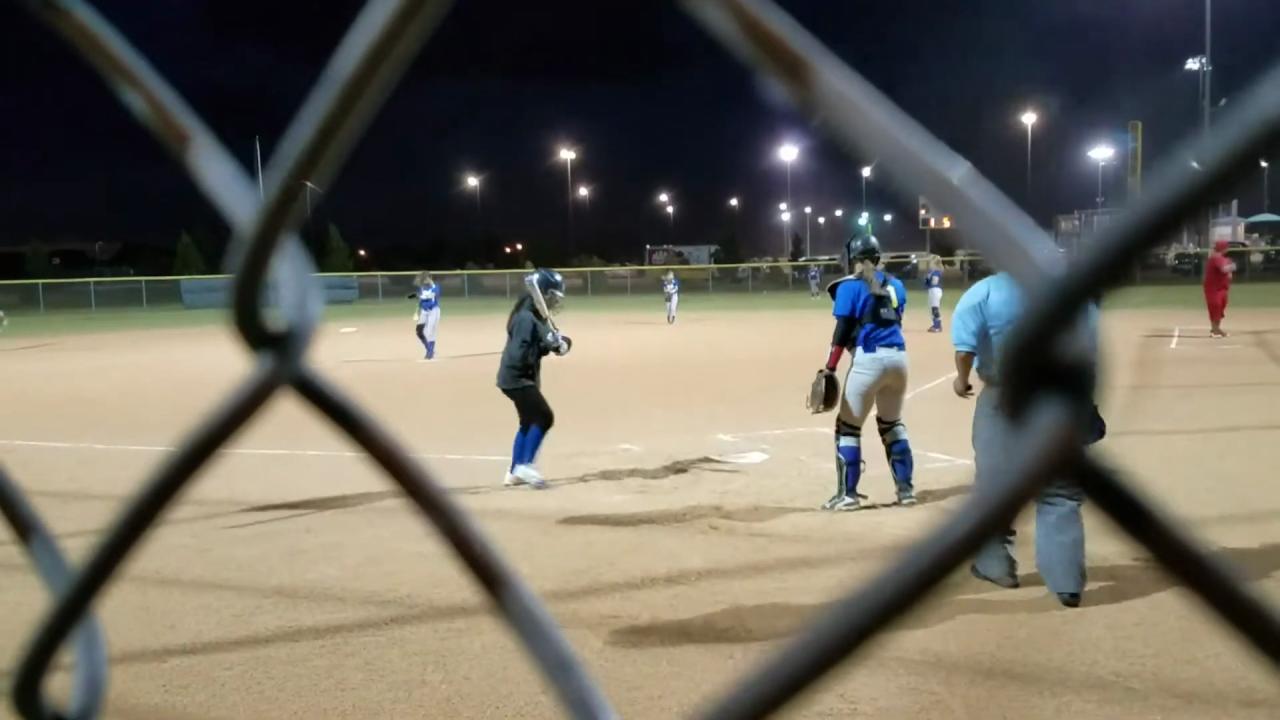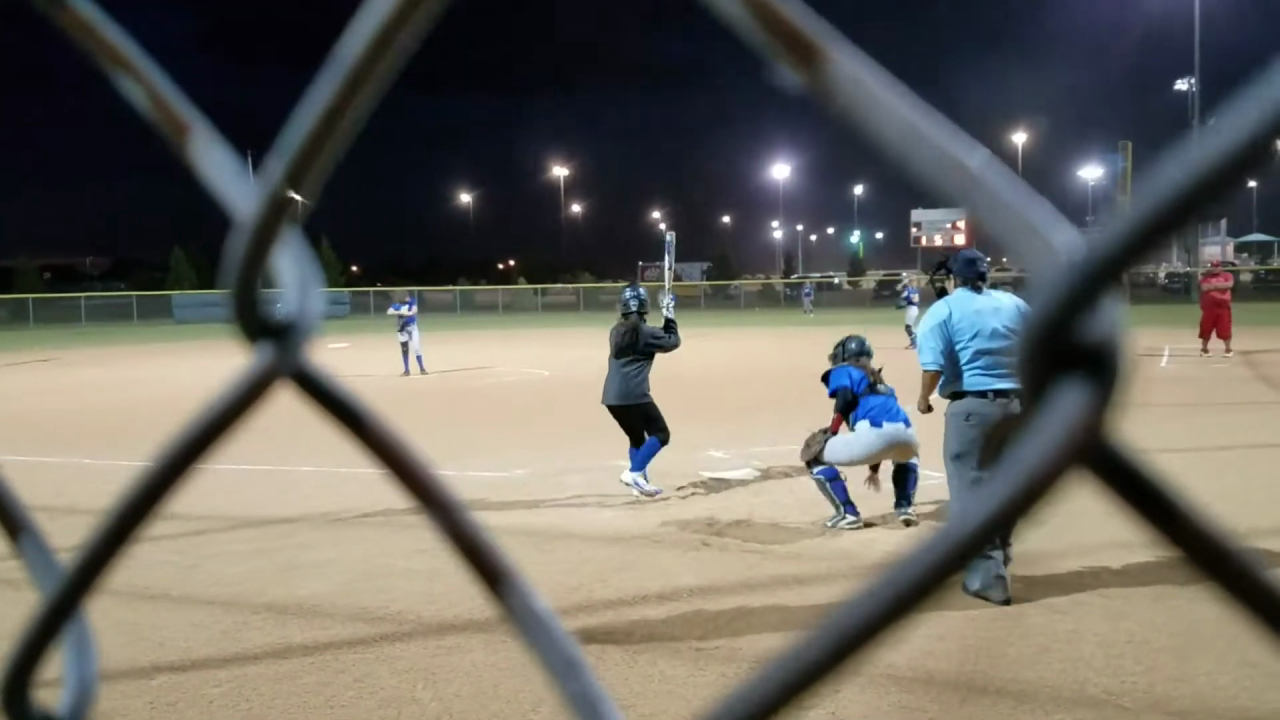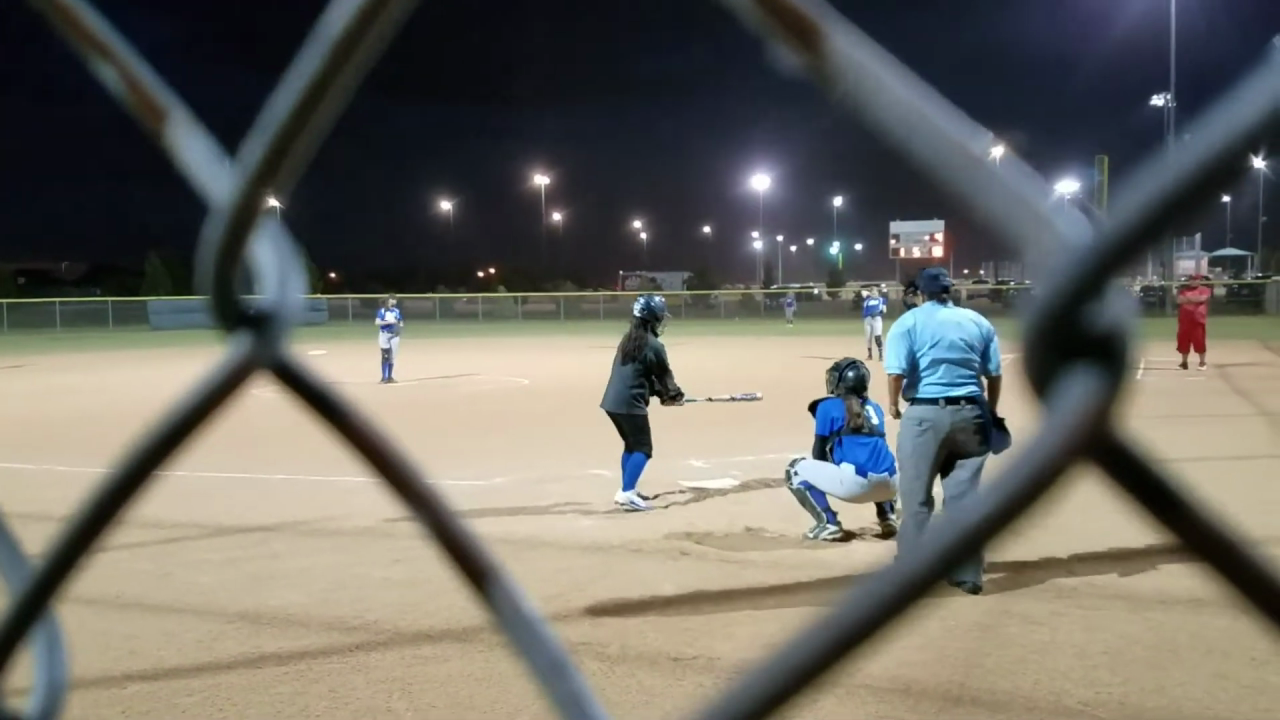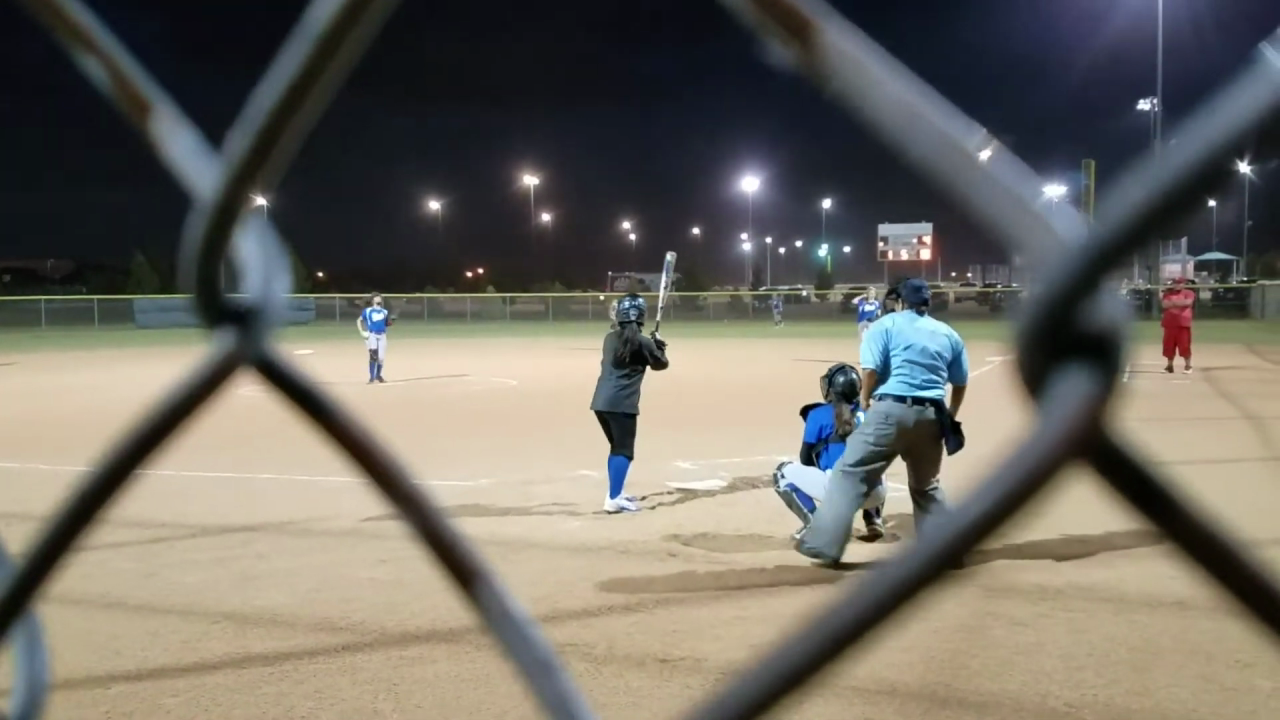
dt=1s
person 1, frame 1
left shoulder: (982, 292)
left elbow: (965, 347)
right elbow: (1089, 343)
left wrist: (963, 379)
left hip: (1003, 397)
left knee: (996, 480)
right knee: (1060, 490)
left ankle: (995, 563)
right ankle: (1067, 581)
person 1, frame 2
left shoulder: (943, 310)
right shoulder: (1016, 304)
left elbow: (933, 366)
left wrist: (924, 398)
right wrist: (1025, 396)
left hip: (971, 408)
right hip: (1016, 405)
left knee: (972, 493)
left ankle: (987, 579)
right ankle: (997, 563)
person 1, frame 3
left shoulder: (909, 321)
right shoulder: (978, 322)
left elbow: (896, 372)
right elbow: (994, 374)
left wrist: (893, 404)
right wrist: (990, 412)
left hip: (925, 413)
right hip: (970, 413)
left knee: (916, 493)
right knee: (964, 494)
right ankle: (966, 573)
person 1, frame 4
left shoulder: (886, 325)
right shoulder: (949, 334)
left elbow: (871, 369)
right elbow: (961, 383)
left wrist: (866, 399)
right wrist: (949, 416)
left hip: (891, 410)
right hip: (931, 415)
left knee: (851, 474)
right knee: (927, 486)
left ankle: (824, 543)
person 2, frame 1
left shoulder: (541, 316)
right shoulder: (525, 318)
left elbow: (558, 339)
right elbow: (521, 353)
left wrist: (562, 343)
right wrist: (547, 344)
left hip: (527, 378)
right hip: (515, 378)
left knee: (529, 424)
right knee: (543, 419)
left ankle: (514, 473)
right ankle: (524, 465)
person 2, frame 2
left shoulder: (616, 331)
right shoulder: (647, 333)
right elbow: (673, 342)
left wrist: (665, 320)
right wrist: (669, 318)
left hip: (612, 396)
right hip: (634, 395)
left knee: (637, 438)
right knee: (660, 434)
left ankle: (640, 482)
right ankle: (634, 473)
person 2, frame 3
left shoulder: (629, 338)
right shoulder: (654, 346)
right elbow: (663, 375)
left wrist: (661, 393)
right wrist: (675, 394)
left hip: (613, 401)
right hip: (630, 403)
left knee: (631, 445)
right knee: (643, 449)
left ankle: (628, 490)
right ankle: (626, 493)
person 2, frame 4
left shoulder: (610, 338)
right shoulder: (643, 342)
right elbow: (661, 363)
right wrist: (658, 345)
left hip: (601, 401)
right hip: (621, 404)
left knee: (616, 448)
right knee: (624, 451)
left ankle: (615, 494)
right ankle: (614, 499)
person 3, frame 1
left shoulder: (849, 286)
right shoulder: (895, 284)
left elbow: (843, 330)
right elbow: (895, 320)
left wrist: (829, 367)
left hip: (869, 360)
right hip: (898, 358)
left knee: (848, 427)
right knee: (892, 424)
left ankle: (847, 494)
right ankle: (906, 488)
person 3, frame 2
left shoulder: (841, 372)
right shoulder: (878, 379)
left elbow: (845, 398)
left wrist: (831, 430)
right wrist: (874, 468)
left hip: (874, 433)
right hip: (903, 433)
left knee: (813, 456)
right knee: (907, 455)
left ankle: (847, 512)
right ankle: (905, 507)
person 3, frame 3
left shoulder: (827, 406)
right shoulder: (874, 408)
left elbow: (819, 453)
left hip: (855, 483)
right hip: (889, 485)
left knee: (796, 470)
left ankle: (828, 524)
right ankle: (887, 518)
person 3, frame 4
left shoulder: (819, 413)
left elbow: (806, 459)
left wrist: (820, 466)
right hip: (874, 493)
left knee: (783, 472)
right ankle: (874, 522)
